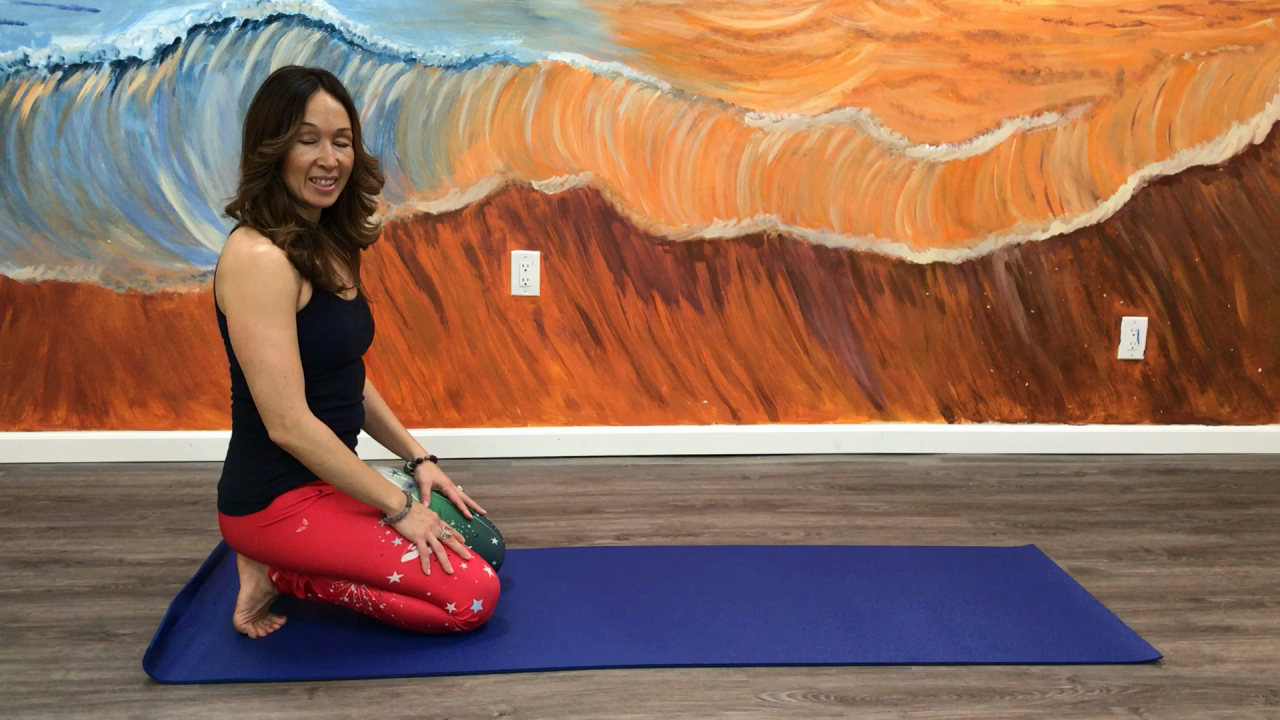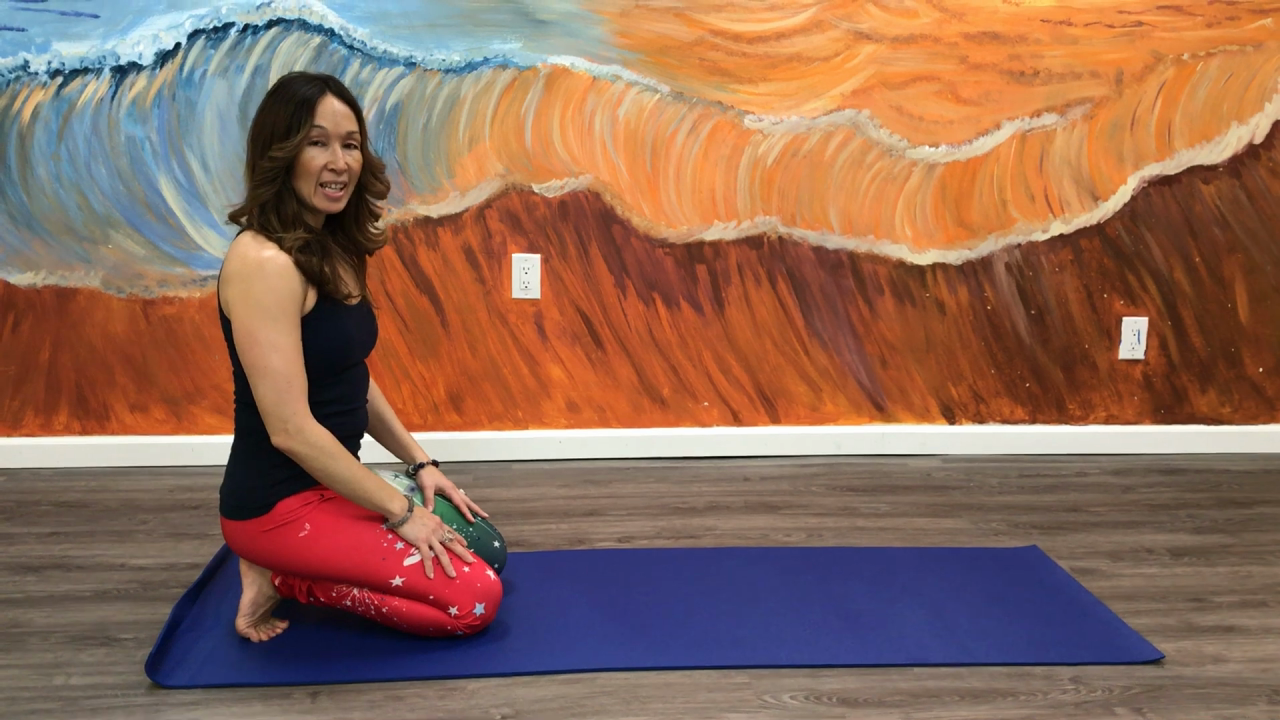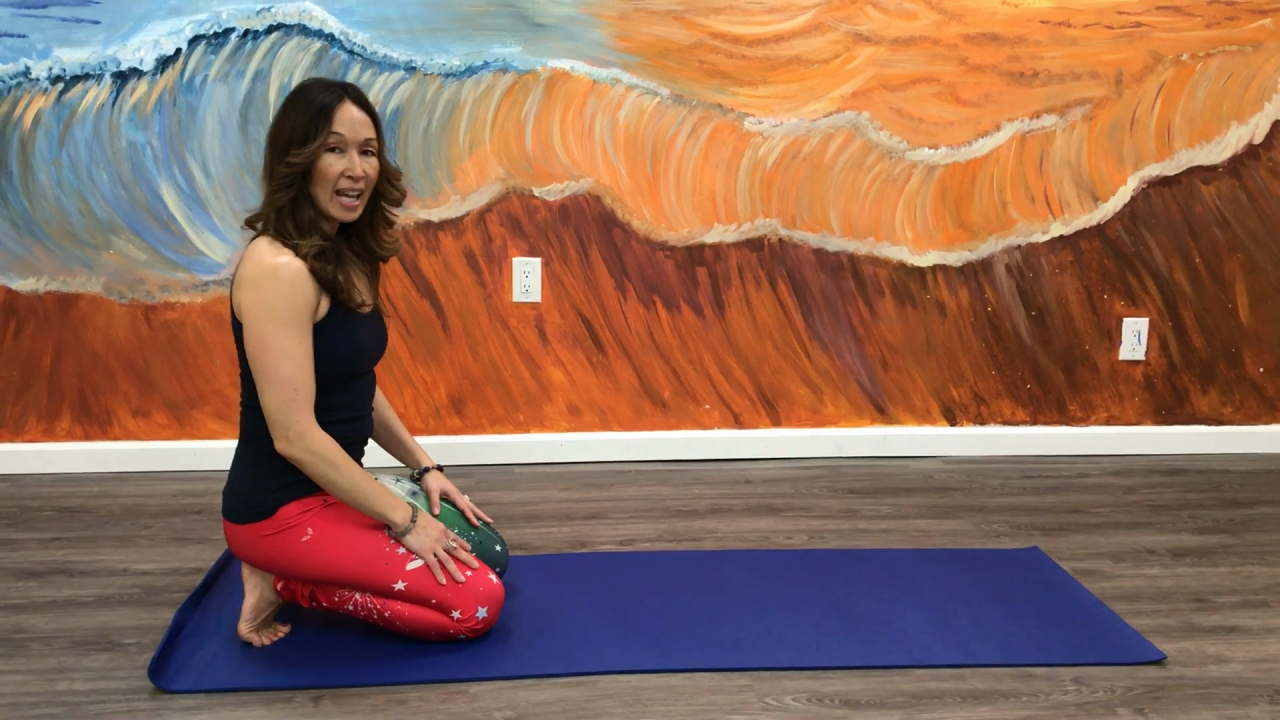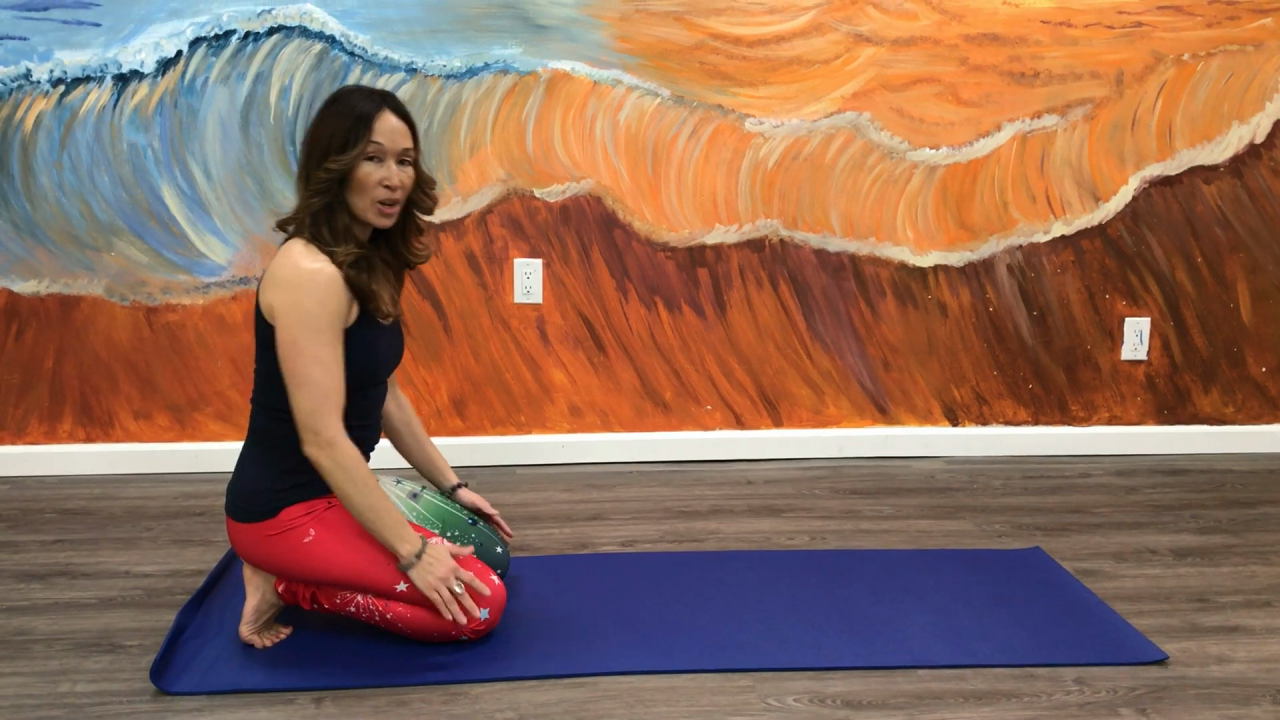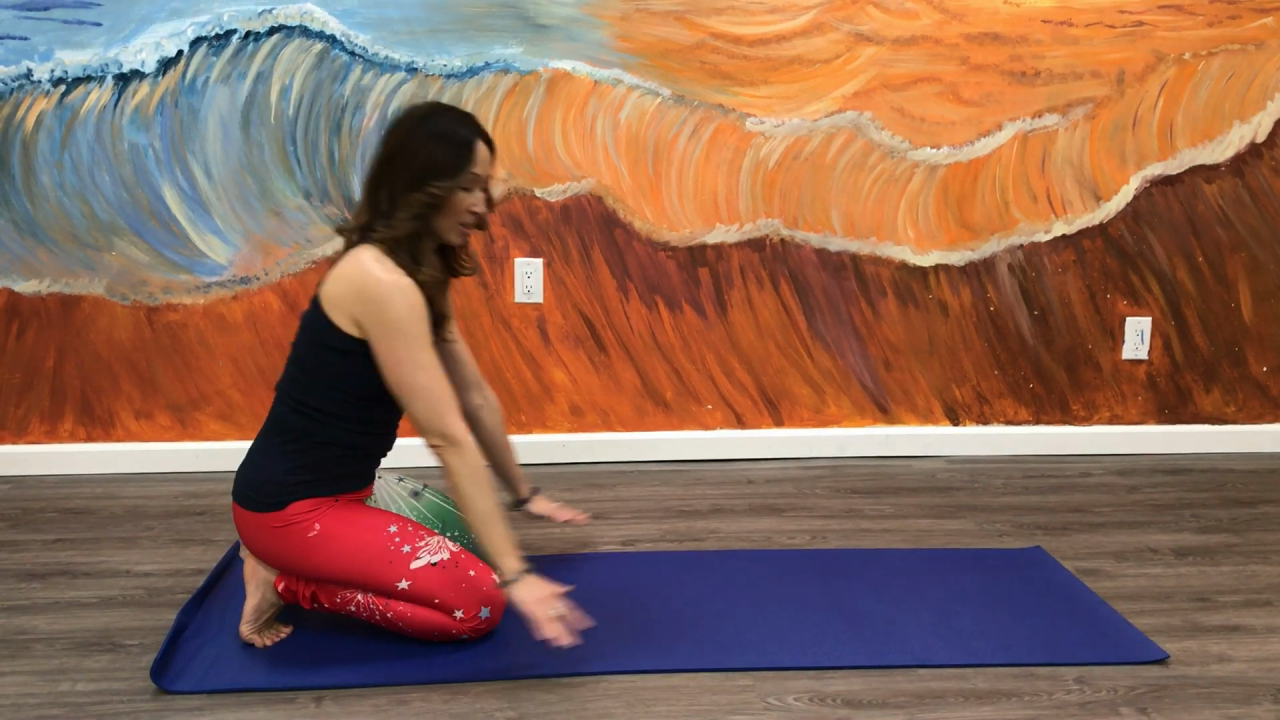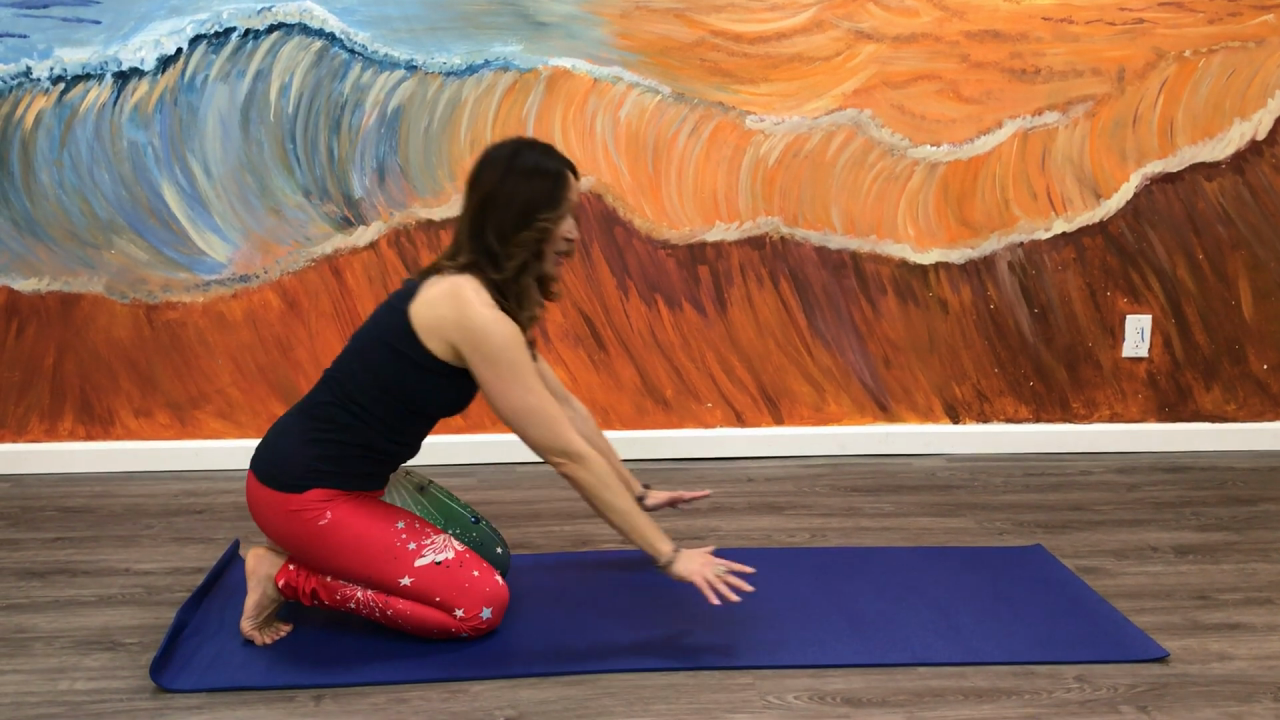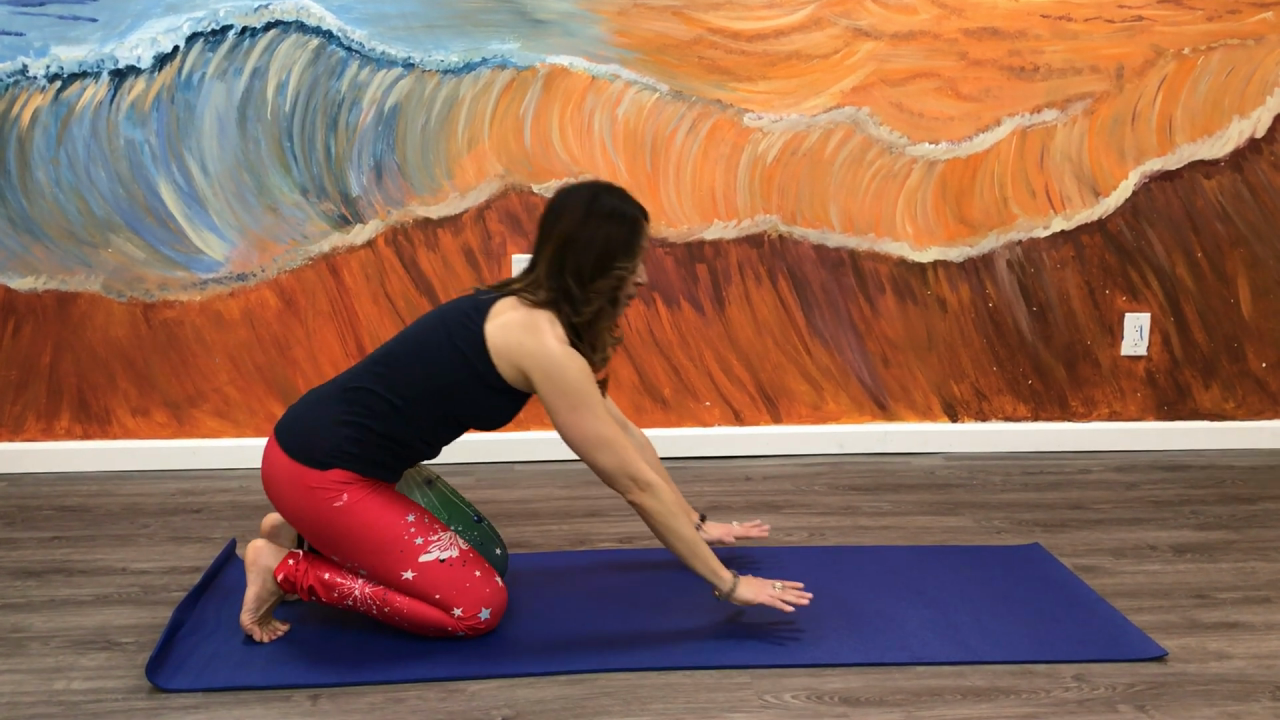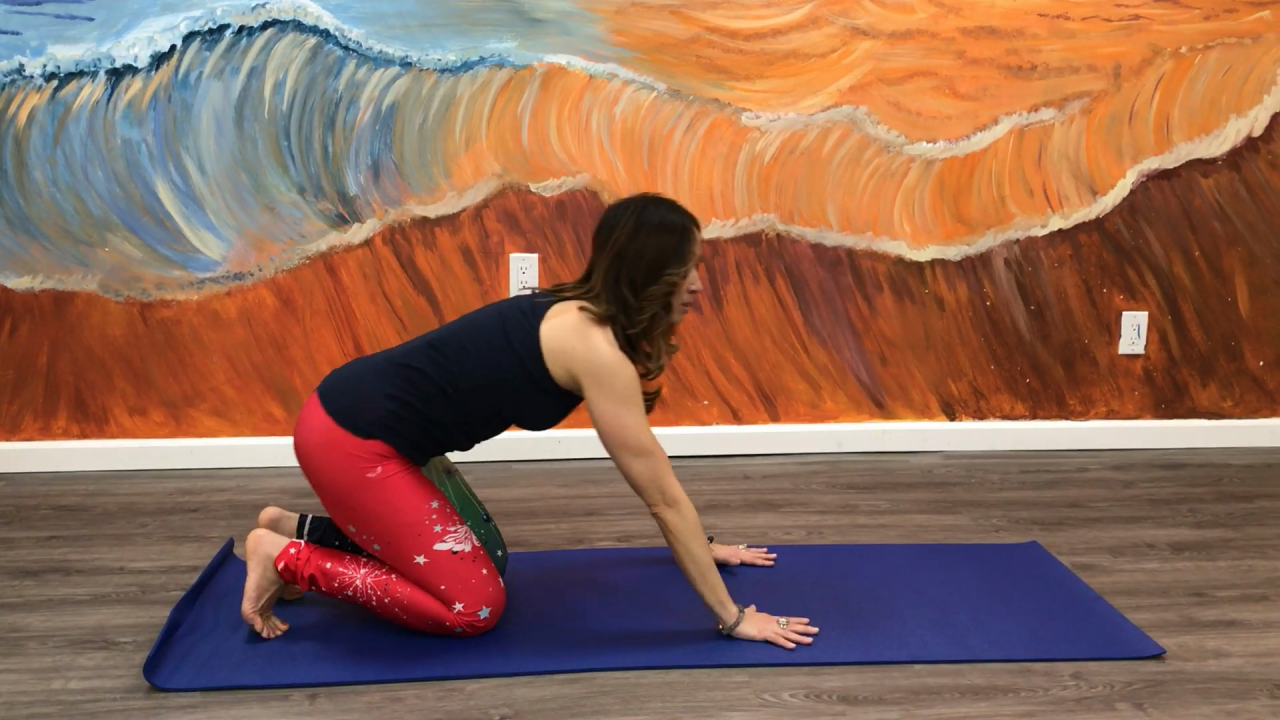
dt=0.3s
person 1, frame 1
left shoulder: (325, 244)
right shoulder: (259, 258)
right elbow: (288, 422)
left wrist: (418, 459)
right wrist: (398, 507)
left hip: (320, 481)
right hip: (278, 498)
left knee: (477, 545)
right knee: (472, 594)
left ankle: (284, 565)
right ankle: (281, 574)
person 1, frame 2
left shoulder: (331, 248)
right shoulder: (264, 262)
right elbow: (291, 428)
left wrist: (420, 462)
right wrist: (400, 511)
left hip: (324, 486)
right hip: (280, 503)
left knee: (481, 548)
right knee: (474, 597)
left ankle: (286, 569)
right ankle: (281, 577)
person 1, frame 3
left shoulder: (345, 254)
right shoulder: (280, 269)
right elbow: (295, 435)
left wrist: (424, 467)
right wrist: (405, 521)
left hip: (325, 490)
right hip: (282, 508)
left knee: (481, 552)
right knee: (476, 601)
left ankle: (289, 574)
right ankle: (285, 584)
person 1, frame 4
left shoulder: (370, 262)
right shoulder: (312, 272)
left elbow: (383, 394)
right elbow: (322, 439)
left wrist: (451, 485)
right wrist: (411, 553)
left hip: (328, 495)
right hip: (286, 509)
left knee: (476, 559)
right knee: (477, 602)
left ankle: (292, 574)
right ankle: (286, 584)
person 1, frame 5
left shoulder: (409, 270)
right shoulder: (382, 283)
left elbow: (473, 393)
right elbow: (449, 439)
left wrist: (522, 494)
right wrist: (514, 576)
left hip: (333, 492)
right hip: (293, 504)
left knee: (456, 565)
right knee: (476, 601)
left ankle: (295, 568)
right ankle: (286, 584)
person 1, frame 6
left shoulder: (469, 289)
right shoulder: (474, 313)
left elbow: (564, 407)
right elbow: (568, 454)
left wrist: (637, 493)
right wrist: (669, 556)
left hip: (337, 479)
right hip: (304, 489)
left knee: (477, 555)
right knee: (479, 602)
left ankle: (308, 553)
right ankle: (290, 576)
person 1, frame 7
left shoulder: (529, 313)
right shoulder: (542, 344)
left elbow: (622, 431)
right elbow: (636, 482)
left wrist: (696, 524)
right wrist: (729, 584)
left hip: (334, 451)
right hip: (319, 467)
left knee: (475, 557)
right knee: (477, 605)
left ankle: (302, 532)
right ankle: (284, 568)
person 1, frame 8
left shoulder: (579, 317)
right shoulder: (595, 348)
left elbow: (647, 451)
right elbow: (663, 495)
left wrist: (702, 546)
right wrist: (732, 617)
left hip: (360, 423)
right hip: (350, 438)
left knee: (479, 555)
right knee: (475, 604)
left ankle: (300, 529)
right ankle: (287, 559)
